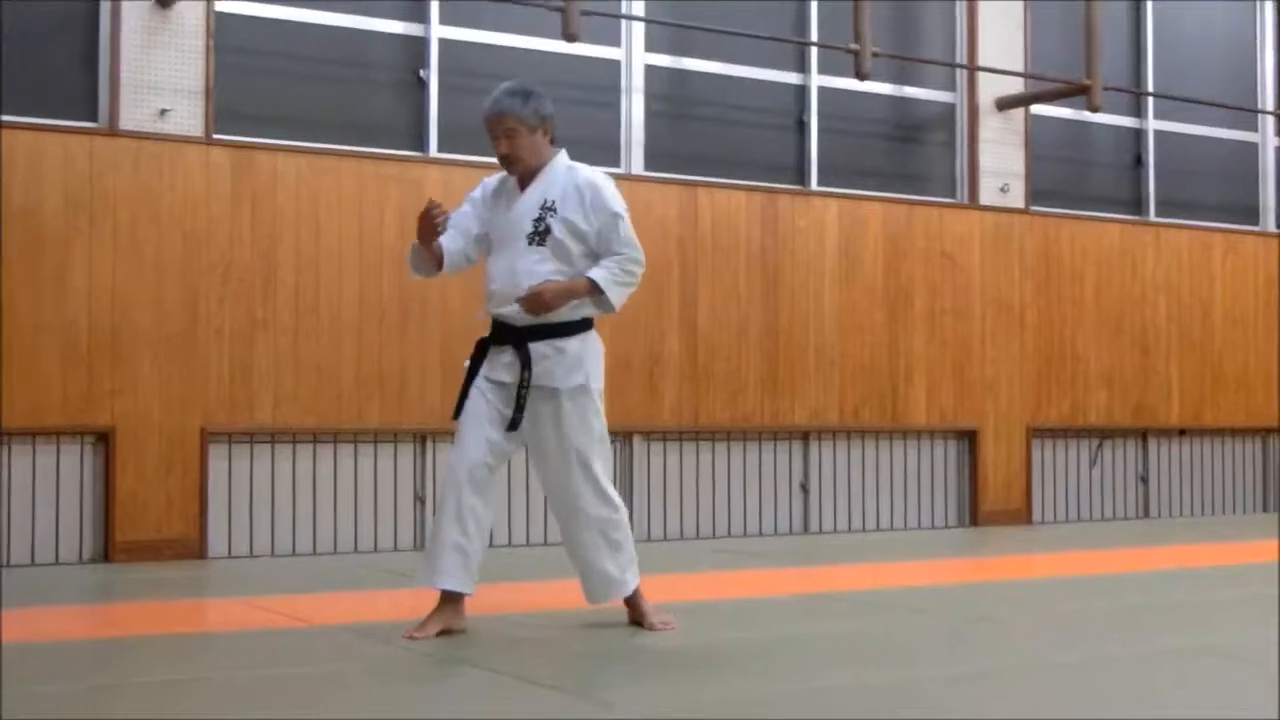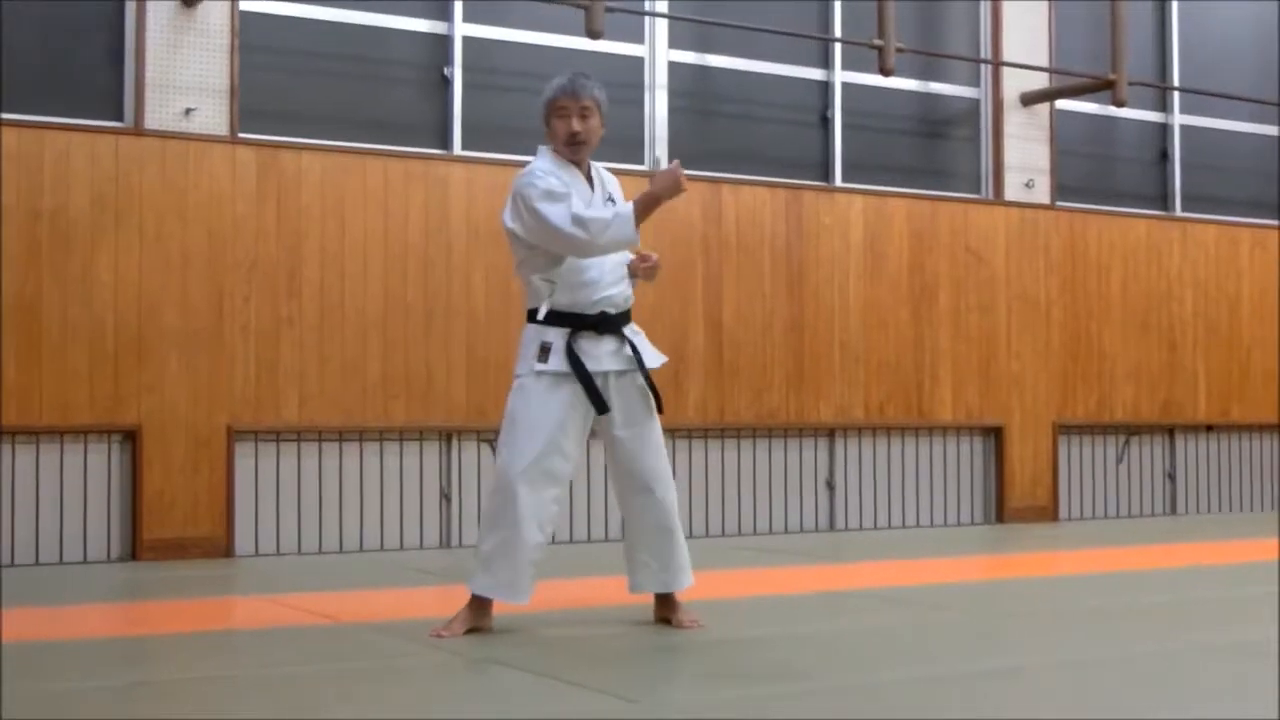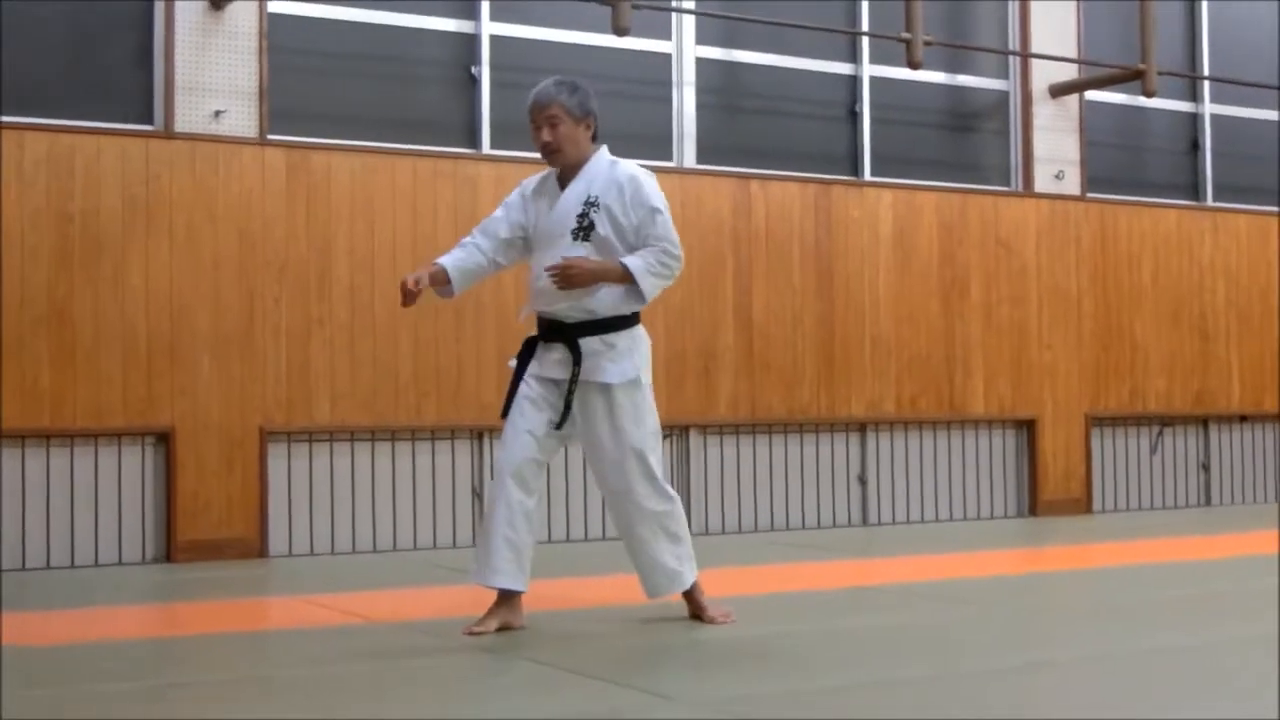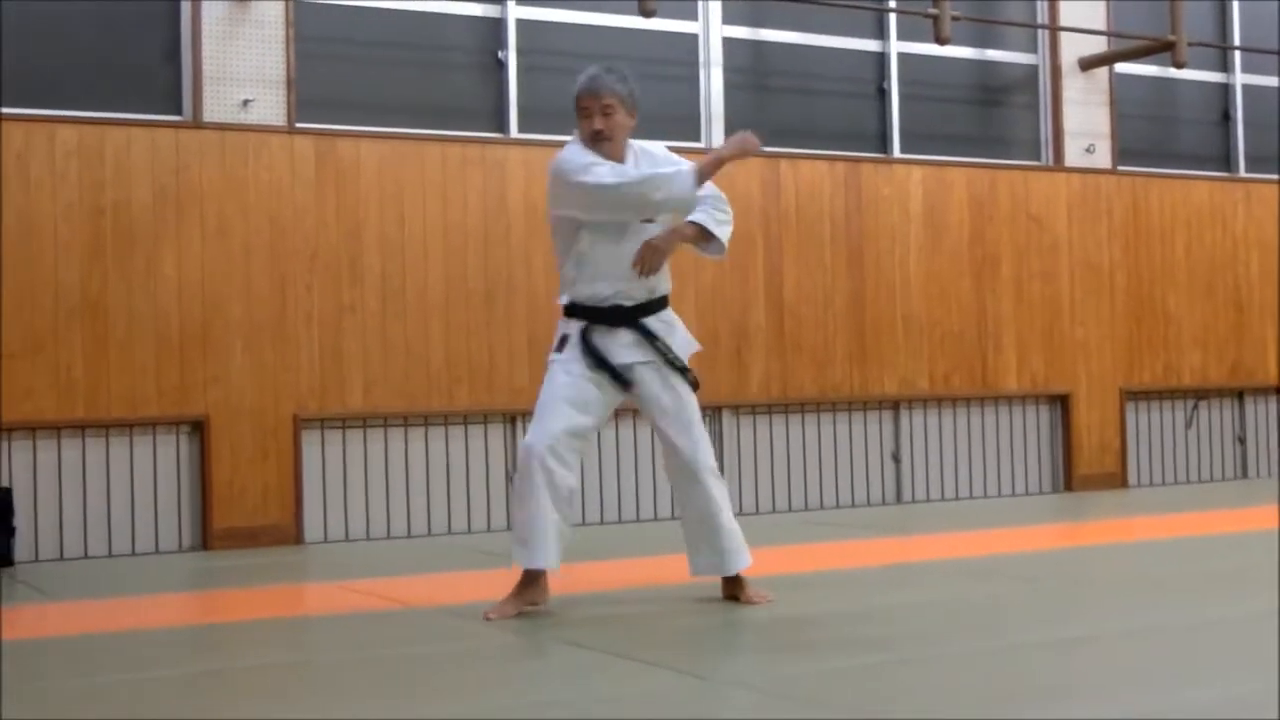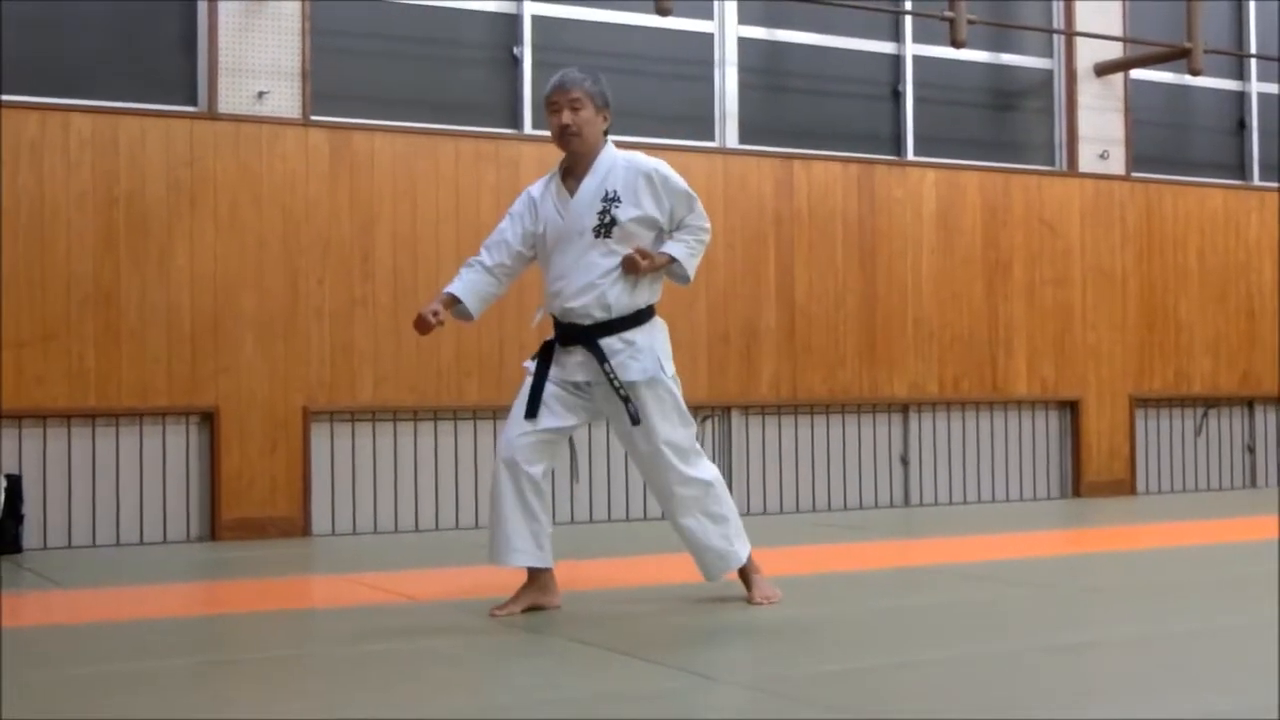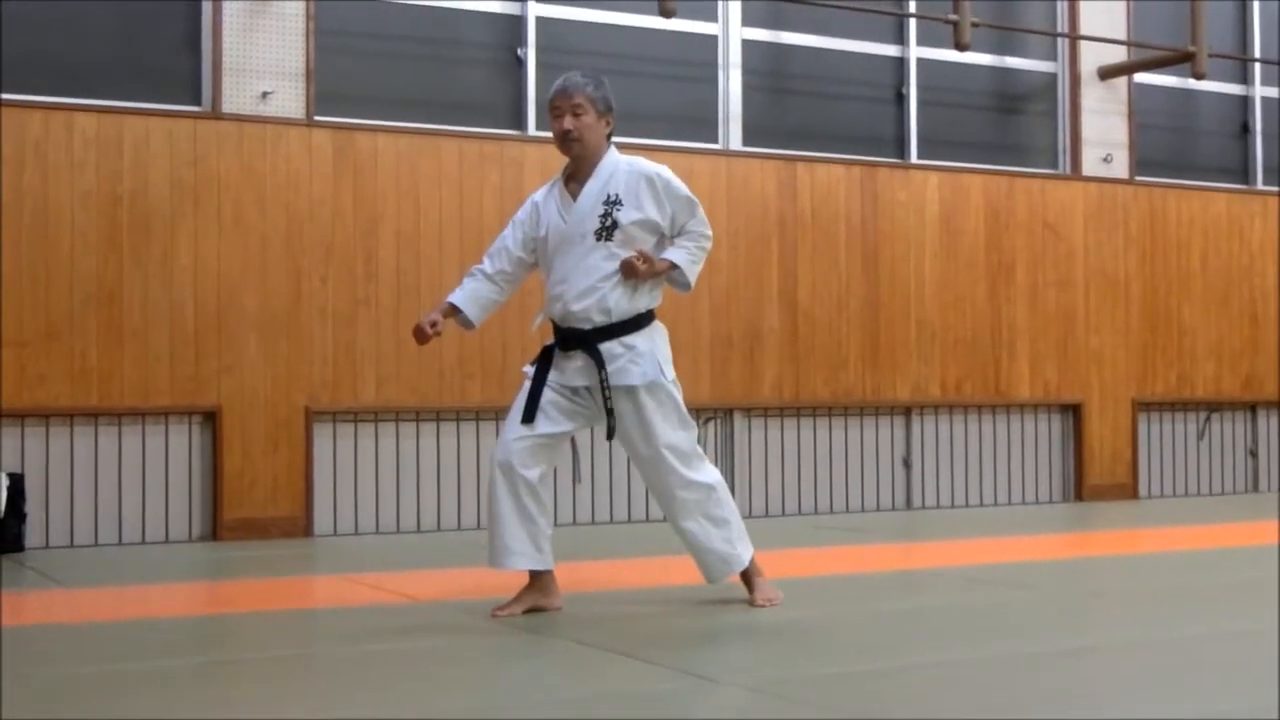
dt=0.7s
person 1, frame 1
left shoulder: (586, 186)
right shoulder: (489, 193)
left elbow: (626, 260)
right elbow: (442, 260)
left wrist: (571, 289)
right wrist: (427, 238)
left hip: (564, 356)
right hip: (501, 354)
left knee: (580, 483)
right knee: (467, 470)
left ankle: (632, 598)
right ankle: (451, 604)
person 1, frame 2
left shoulder: (606, 181)
right shoulder: (536, 182)
right elbow: (588, 236)
left wrist: (637, 265)
right wrist: (654, 197)
left hip: (618, 345)
right hip: (557, 351)
left knee: (648, 475)
right knee: (527, 474)
left ankle: (665, 597)
right ankle: (482, 603)
person 1, frame 3
left shoulder: (628, 181)
right shoulder: (532, 194)
left elbow: (666, 254)
right elbow: (484, 247)
left wrist: (602, 270)
right wrist: (430, 276)
left hip: (612, 351)
right hip: (548, 353)
left knee: (634, 478)
right knee: (514, 468)
left ankle: (691, 590)
right ankle: (508, 601)
person 1, frame 4
left shoulder: (655, 158)
right shoulder: (570, 167)
left elbow: (714, 207)
right elbow: (648, 192)
left wrist: (677, 234)
right wrist: (721, 156)
left hip: (652, 334)
right hip: (588, 340)
left knee: (692, 455)
right knee: (544, 450)
left ankle: (731, 574)
right ankle: (533, 580)
person 1, frame 5
left shoulder: (644, 173)
right shoulder: (537, 197)
left elbow: (696, 225)
right elbow: (494, 262)
left wrist: (664, 260)
right wrist: (444, 303)
left hip: (634, 347)
right hip: (566, 353)
left knee: (678, 462)
right knee: (518, 453)
left ankle: (747, 568)
right ankle: (540, 582)
person 1, frame 6
left shoulder: (647, 178)
right shoulder: (542, 204)
left elbow: (698, 232)
right elbow: (497, 269)
left wrist: (663, 266)
right wrist: (443, 313)
left hip: (633, 352)
right hip: (566, 357)
left knee: (678, 464)
right knee: (515, 456)
left ankle: (749, 569)
right ankle: (541, 583)
